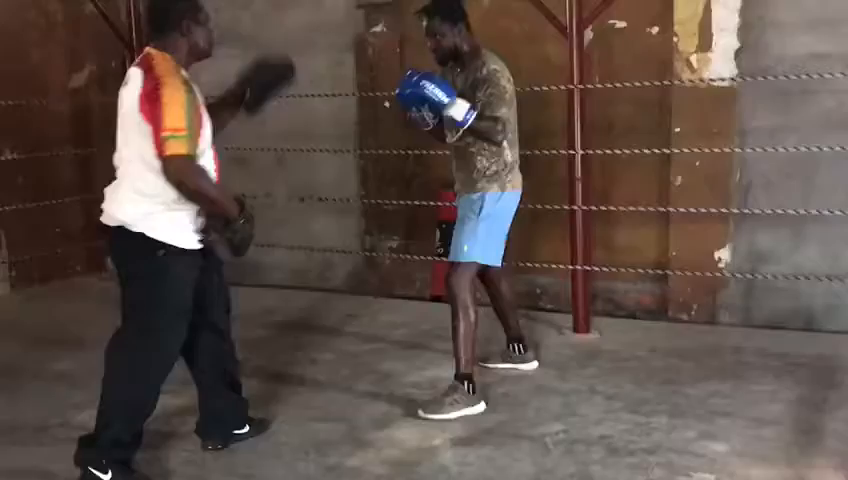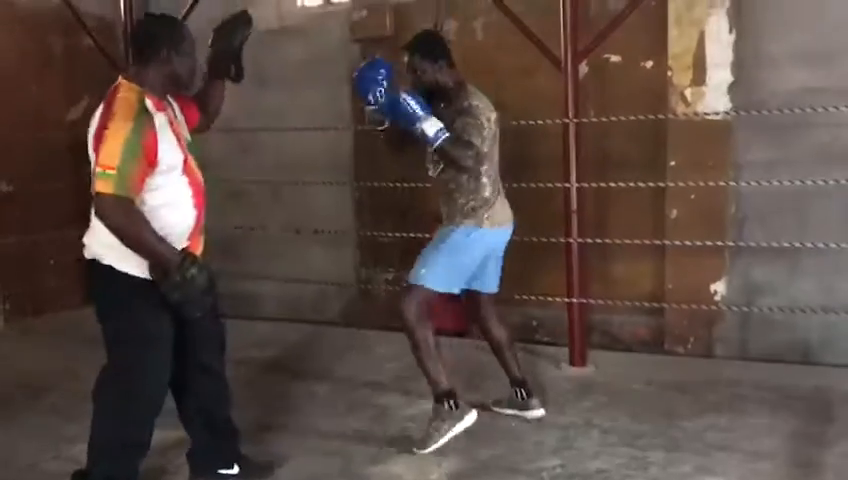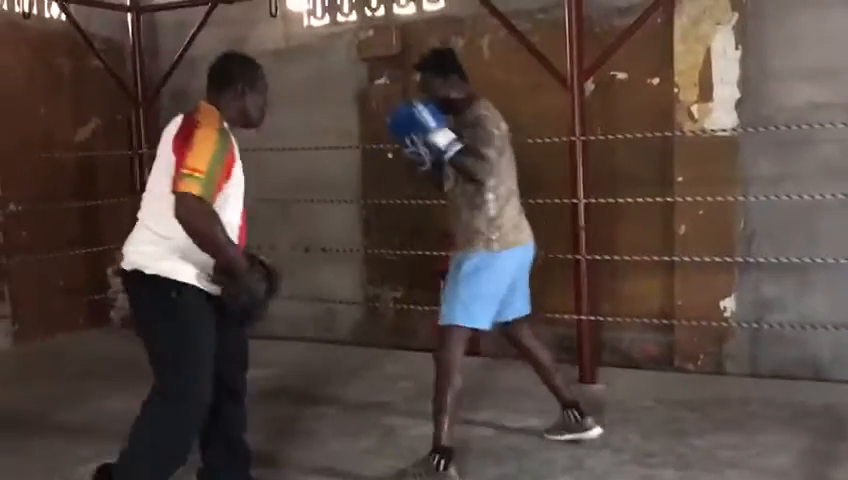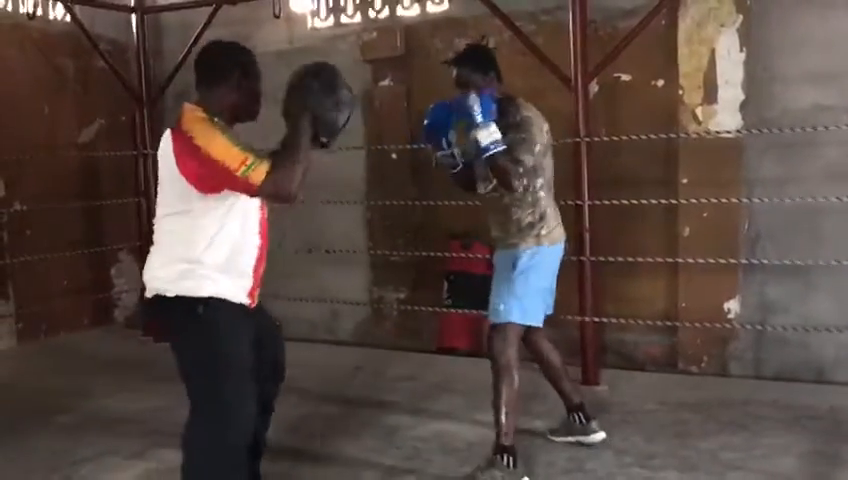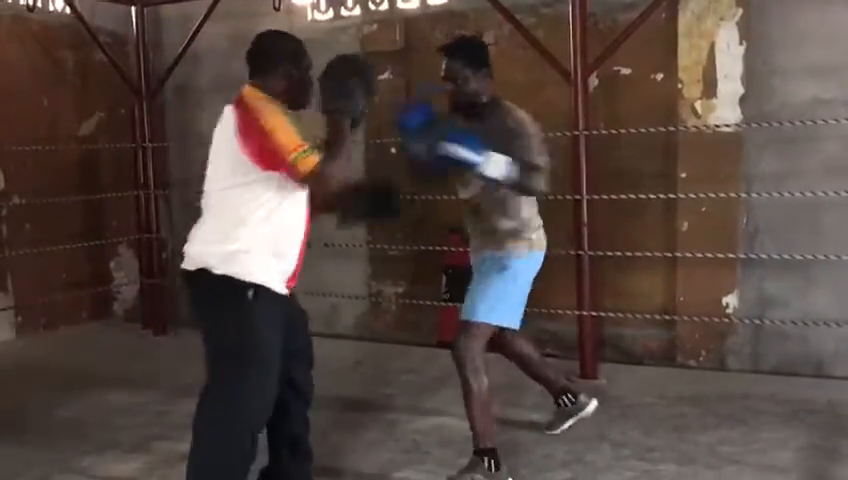
dt=0.5s
person 1, frame 1
left shoulder: (156, 73)
right shoulder: (166, 81)
left elbow: (200, 124)
right elbow: (180, 166)
left wrist: (240, 98)
right wrist: (231, 209)
left hip: (174, 233)
right hip: (150, 235)
left knee: (209, 323)
right knee: (149, 344)
left ankle: (225, 423)
person 1, frame 2
left shoulder: (163, 103)
right shoulder: (126, 114)
left elbow: (204, 114)
right elbow: (110, 205)
left wrist: (222, 64)
right wrist: (169, 261)
left hip: (168, 265)
right hip: (131, 273)
left knee: (201, 362)
right knee: (138, 381)
person 1, frame 3
left shoulder: (205, 129)
right shoulder: (207, 130)
right elbow: (191, 209)
left wrist: (233, 263)
right wrist: (238, 265)
left hip: (189, 280)
right hip: (166, 280)
left knee: (224, 379)
right knee: (183, 393)
person 1, frame 4
left shoulder: (212, 131)
right shoulder: (199, 134)
left elbow: (265, 175)
right elbow: (281, 185)
left wrist: (304, 133)
right wrist: (303, 120)
left hip: (228, 294)
right hip: (195, 297)
left knee: (262, 372)
right knee: (224, 412)
person 1, frame 5
left shoulder: (253, 116)
right shoulder: (261, 116)
left elbow: (302, 189)
right elbow: (324, 177)
right wrist: (344, 117)
left hip: (260, 278)
right hip: (232, 280)
left knee: (291, 377)
right knee: (237, 399)
person 2, frame 1
left shoulder: (489, 72)
right shoulder: (458, 73)
left elbow: (496, 133)
right elbow: (448, 134)
left wrist: (449, 103)
right wrist: (425, 112)
left hip: (493, 190)
right hip: (478, 188)
left knee: (459, 280)
right knee: (489, 272)
left ankle: (465, 388)
right ankle: (519, 348)
person 2, frame 2
left shoulder: (472, 106)
right shoulder: (441, 104)
left elbow: (465, 160)
right elbow: (401, 138)
left wrist: (425, 122)
right wrist: (382, 106)
left hip: (475, 225)
right hip: (487, 223)
left knee: (412, 307)
right knee: (483, 308)
left ankle: (448, 404)
right ankle: (523, 395)
person 2, frame 3
left shoulder: (478, 118)
right shoulder: (473, 118)
left elbow: (480, 173)
right elbow: (453, 178)
left wrist: (438, 134)
right wrist: (421, 146)
left hip: (488, 249)
right hip: (514, 243)
left knee: (449, 348)
right knee: (518, 331)
right ankle: (576, 414)
person 2, frame 4
left shoulder: (522, 118)
right shoulder: (497, 120)
left elbow: (513, 179)
right elbow: (471, 182)
left wrist: (482, 131)
right wrist: (447, 144)
left hip: (531, 245)
right hip: (528, 244)
left knee: (502, 345)
right knee: (532, 335)
right ankle: (580, 418)
person 2, frame 5
left shoulder: (510, 121)
right shoulder: (462, 120)
left elbow: (536, 182)
left hip: (514, 250)
right hip: (487, 249)
left knee: (467, 348)
right knee: (502, 335)
right ankle: (570, 397)
